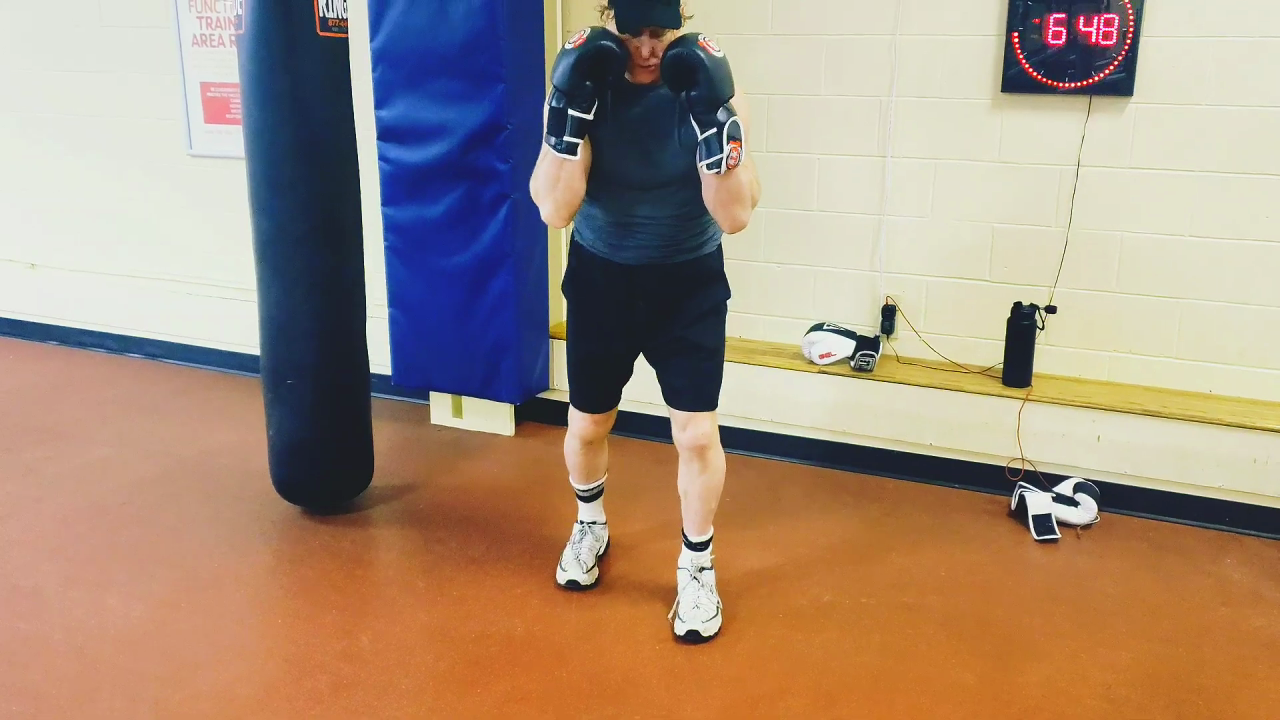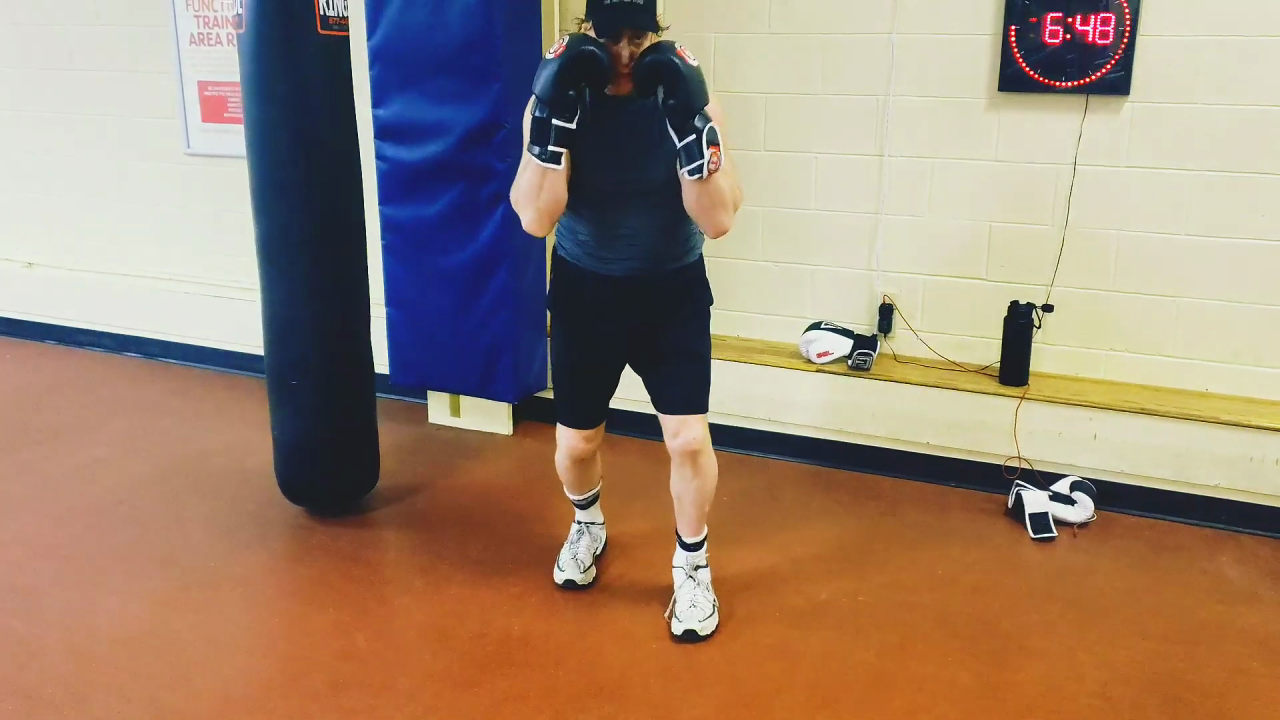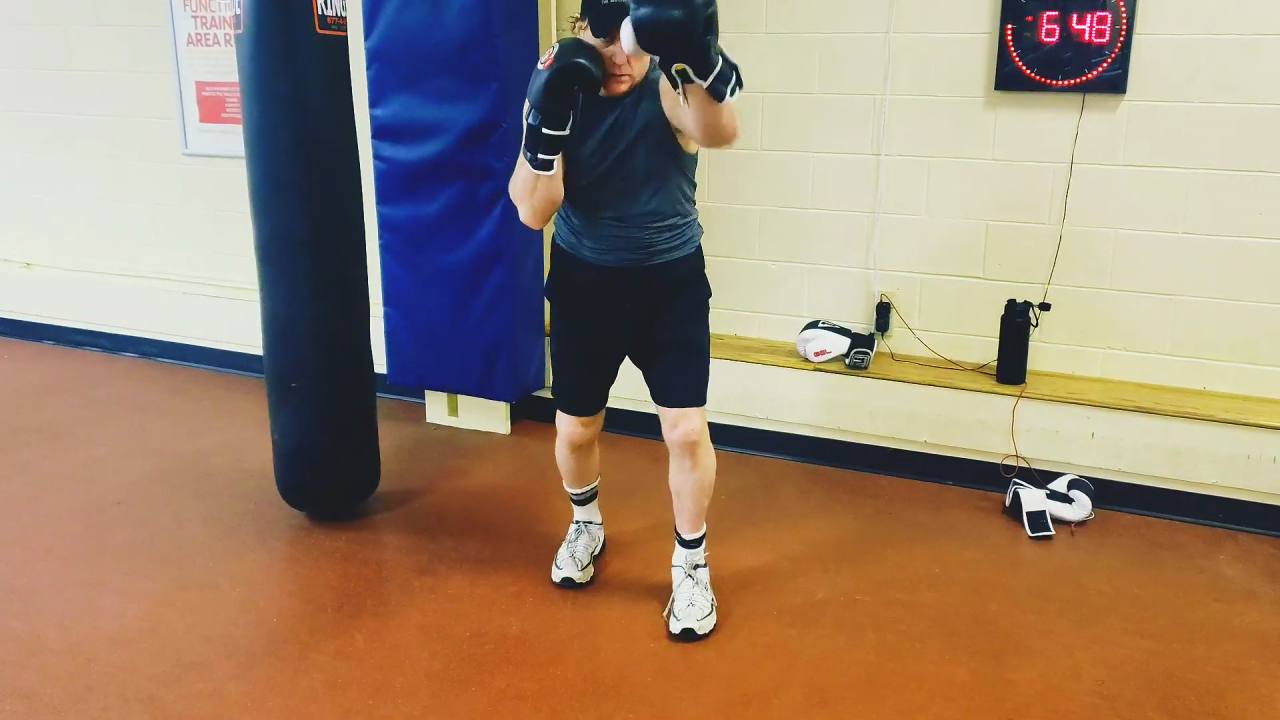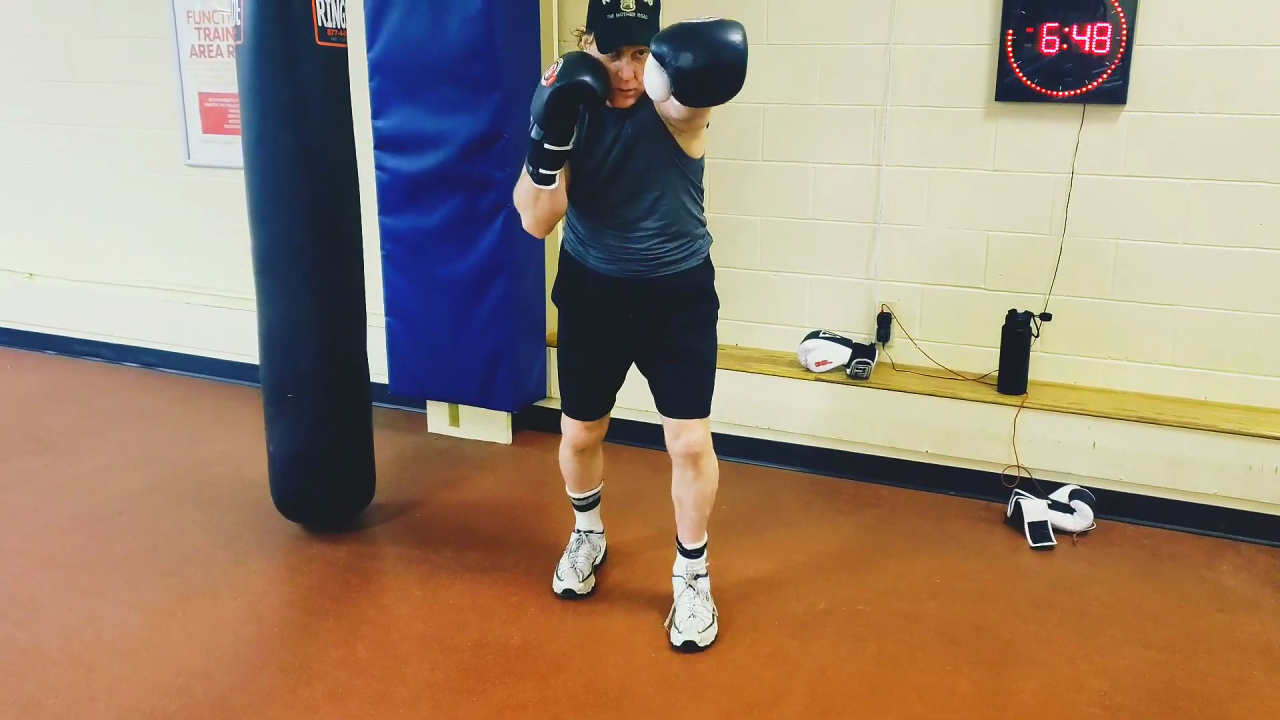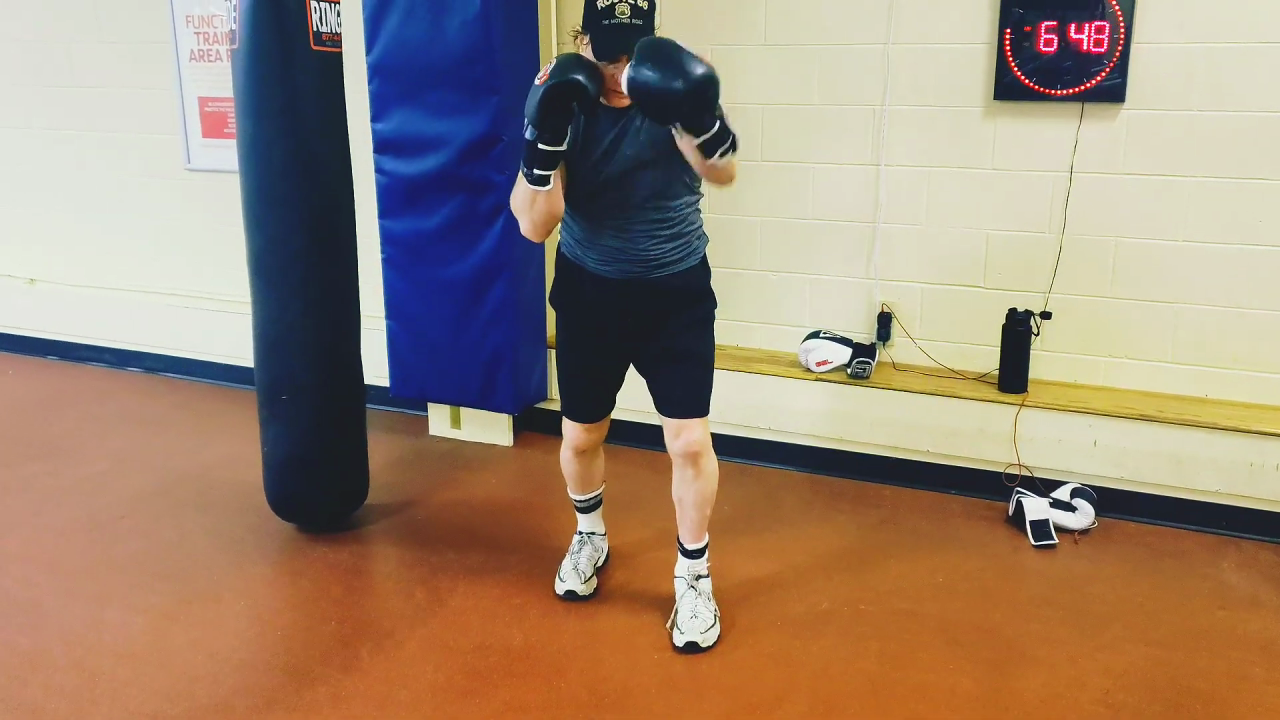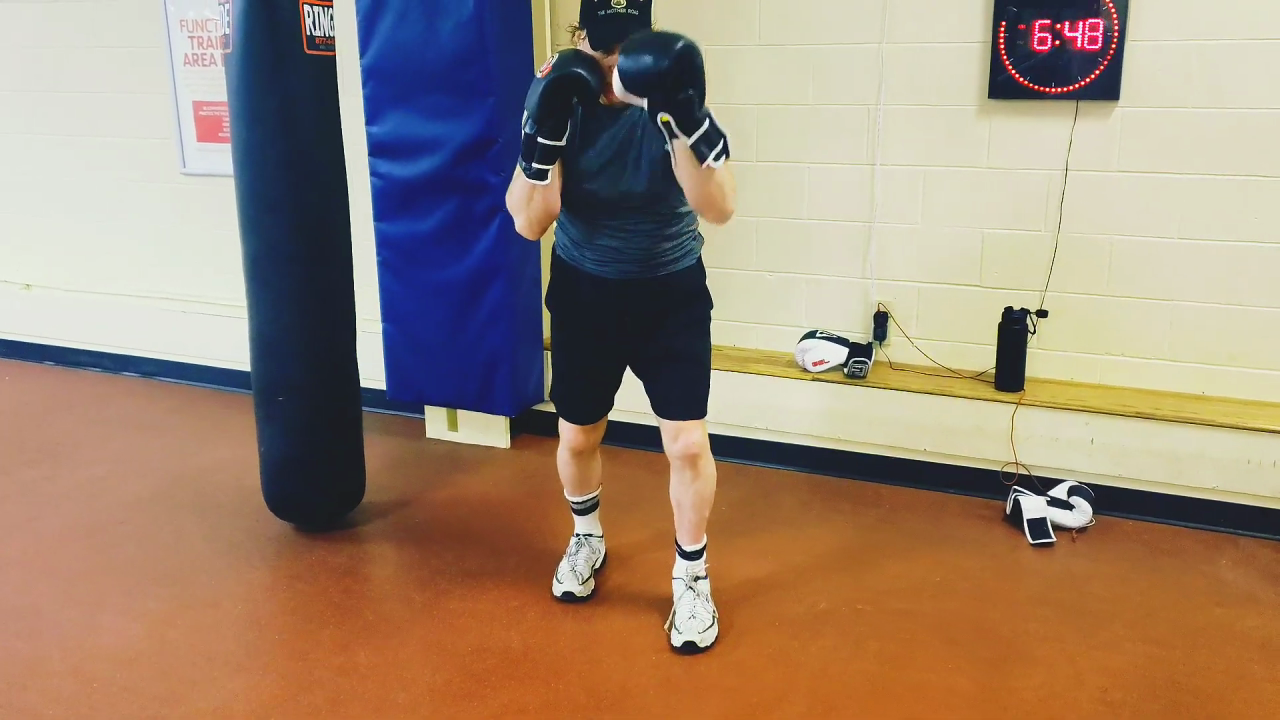
dt=0.5s
person 1, frame 1
left shoulder: (708, 90)
right shoulder: (579, 88)
left elbow: (734, 216)
right elbow: (555, 210)
left wrist: (715, 113)
right wrist: (570, 105)
left hip: (689, 284)
right hip: (602, 279)
left knee: (697, 436)
right knee: (586, 425)
left ankle: (696, 567)
right ankle: (590, 525)
person 1, frame 2
left shoulder: (686, 101)
right shoulder: (558, 98)
left elbow: (717, 221)
right elbow: (536, 219)
left wrist: (691, 122)
right wrist: (553, 116)
left hip: (672, 292)
right hip: (585, 293)
left knee: (689, 440)
right knee: (576, 443)
left ankle: (691, 566)
right ankle: (588, 525)
person 1, frame 3
left shoulder: (671, 89)
right shoulder: (561, 94)
left elbow: (720, 131)
right elbow: (532, 212)
left wrist: (699, 53)
right wrist: (546, 120)
left hip: (670, 284)
right hip: (584, 283)
left knee: (687, 431)
right knee: (575, 428)
left ankle: (690, 565)
right ankle: (586, 524)
person 1, frame 4
left shoulder: (671, 101)
right shoulder: (571, 103)
left elbow: (690, 88)
right elbow: (536, 221)
left wrist: (692, 69)
right wrist: (549, 134)
left hip: (678, 294)
right hip: (592, 291)
left knee: (690, 443)
right knee: (579, 433)
left ankle: (691, 575)
right ankle: (588, 534)
person 1, frame 5
left shoulder: (670, 102)
right shoulder: (563, 107)
left elbow: (722, 171)
right elbow: (534, 225)
left wrist: (699, 114)
right wrist: (543, 137)
left hip: (676, 294)
right hip: (589, 294)
left knee: (690, 442)
right knee: (581, 435)
left ankle: (694, 576)
right ankle: (590, 536)
person 1, frame 6
left shoulder: (671, 103)
right shoulder: (561, 106)
left elbow: (719, 209)
right elbow: (530, 222)
left wrist: (689, 115)
right wrist: (543, 131)
left hip: (671, 297)
right hip: (585, 295)
left knee: (687, 444)
right knee: (576, 437)
left ankle: (691, 576)
right ankle: (587, 537)
